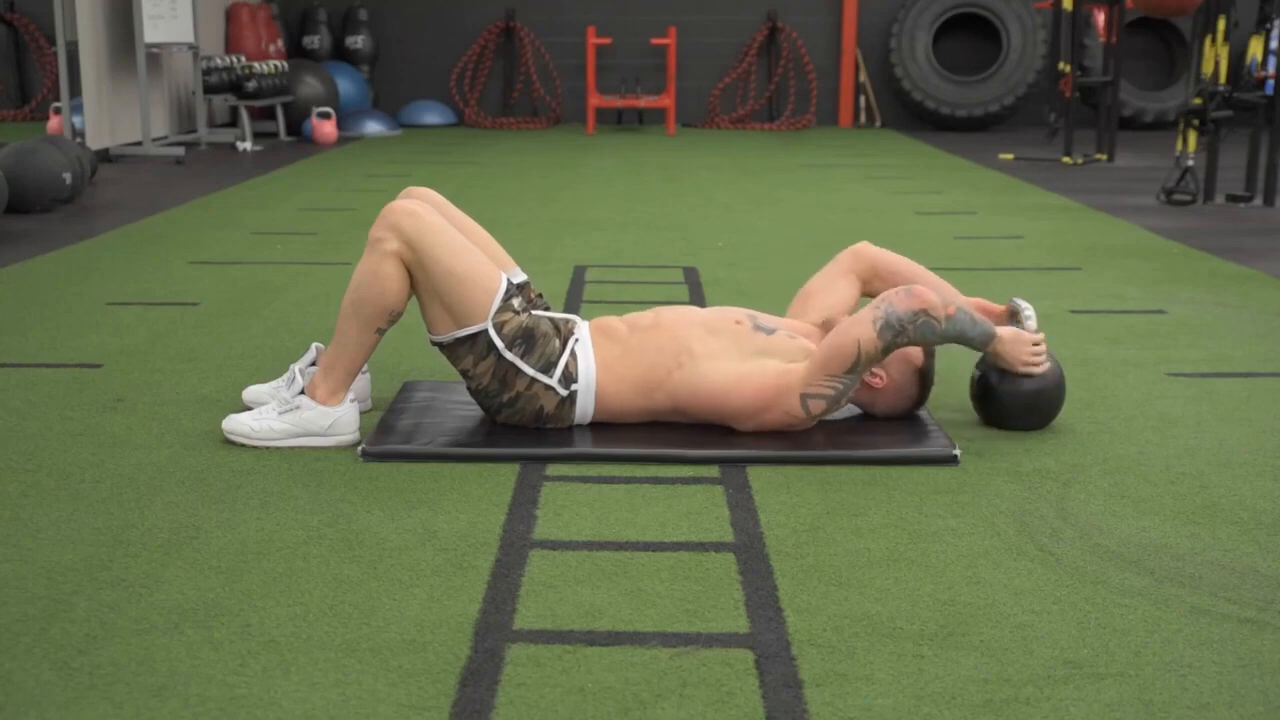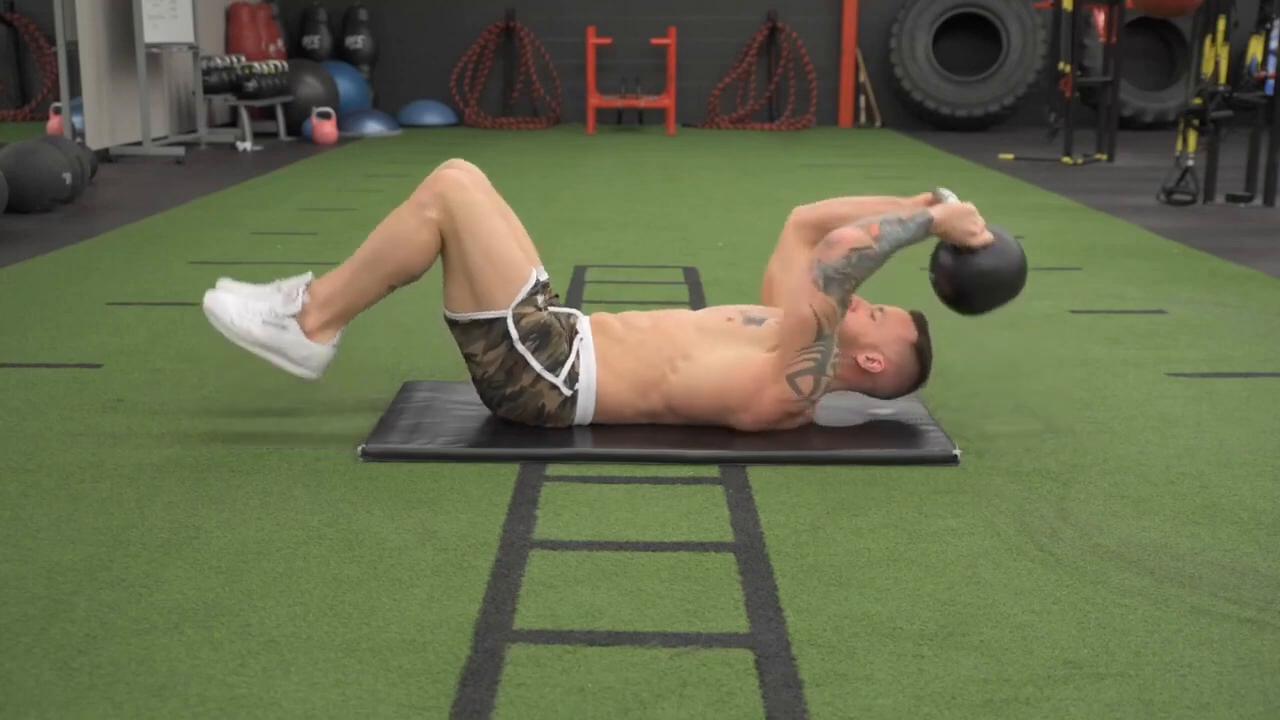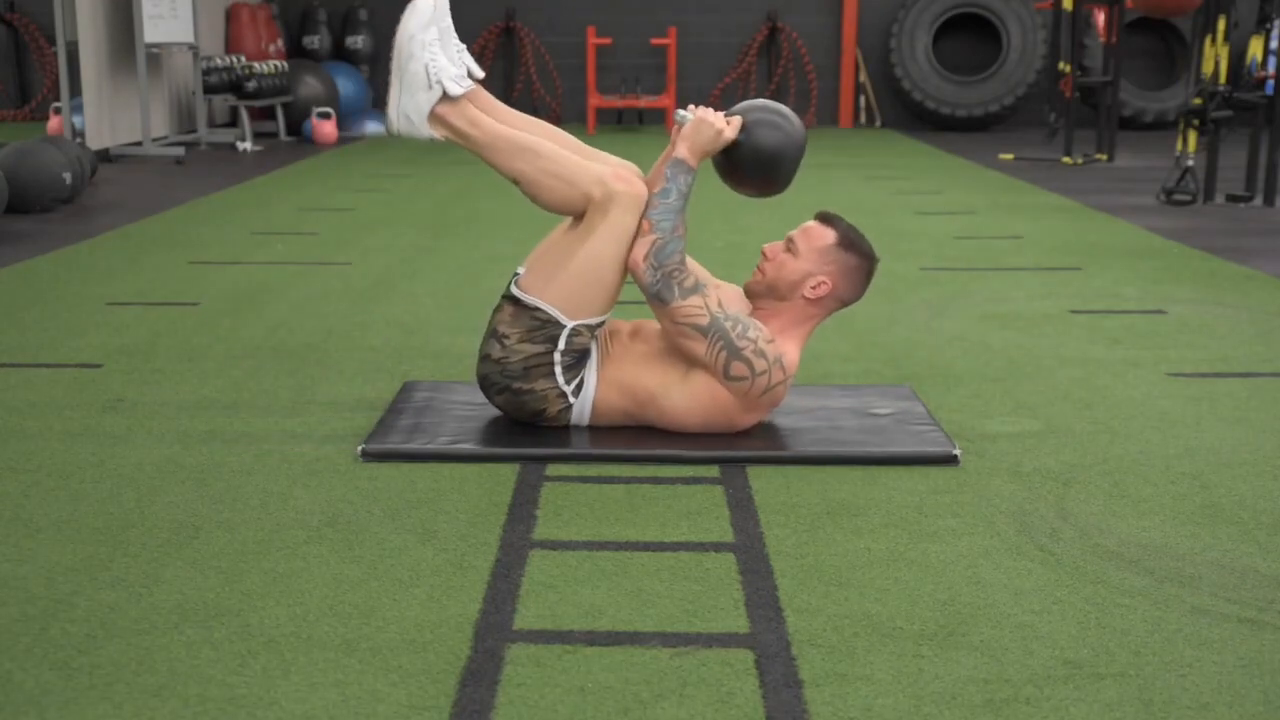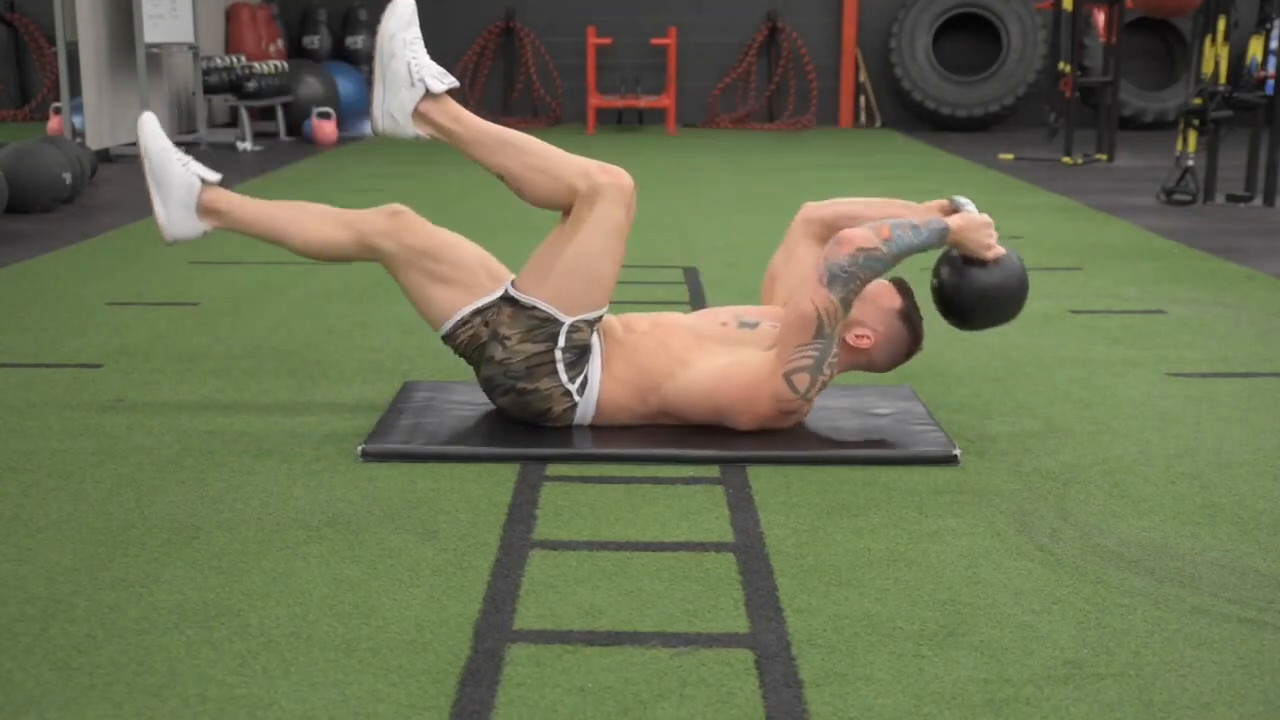
dt=1s
person 1, frame 1
left shoulder: (811, 398)
right shoulder: (809, 336)
left elbow: (910, 306)
right elbow: (864, 257)
left wrist: (988, 335)
right wrist: (975, 307)
left hip: (542, 380)
right hip: (559, 339)
left knee: (400, 226)
right knee: (414, 204)
left ankle: (325, 404)
right ankle: (337, 373)
person 1, frame 2
left shoulder: (793, 389)
right shoulder: (787, 338)
left elbow: (842, 251)
right elbow: (805, 222)
left wrist: (931, 219)
right wrist: (924, 204)
left hip: (541, 374)
right hip: (558, 339)
left knee: (456, 184)
right knee: (453, 188)
left ankle: (310, 327)
right ankle: (313, 306)
person 1, frame 3
left shoulder: (761, 366)
right shoulder: (747, 315)
left elbow: (649, 263)
right elbow: (650, 236)
left wrist: (686, 156)
right wrist: (682, 149)
left hip: (534, 374)
right hip: (548, 363)
left knee: (619, 192)
right knee: (625, 189)
left ankle: (440, 108)
right ankle: (455, 90)
person 1, frame 4
left shoulder: (794, 384)
right shoulder: (783, 332)
left elbow: (849, 248)
right elbow: (814, 221)
left wrist: (946, 227)
right wrist: (939, 215)
left hip: (543, 372)
right hip: (545, 353)
left knee: (608, 186)
right knee: (388, 226)
left ankle: (427, 103)
right ankle: (205, 202)
